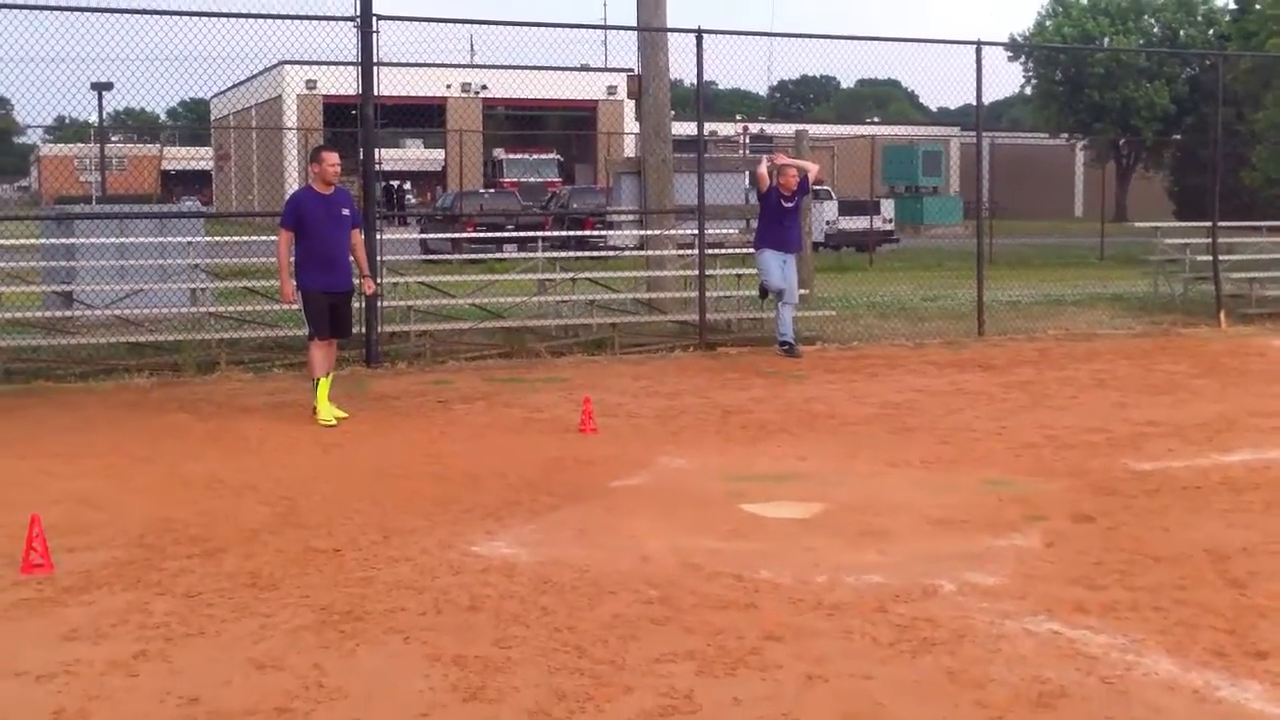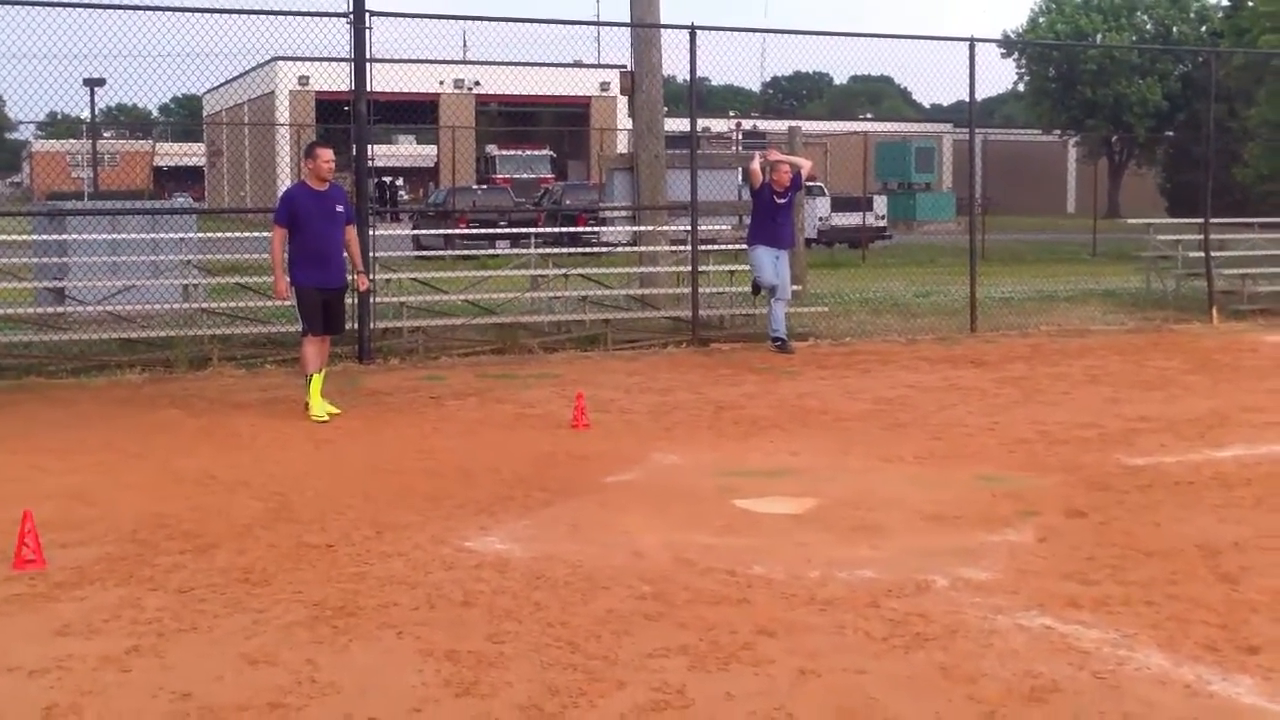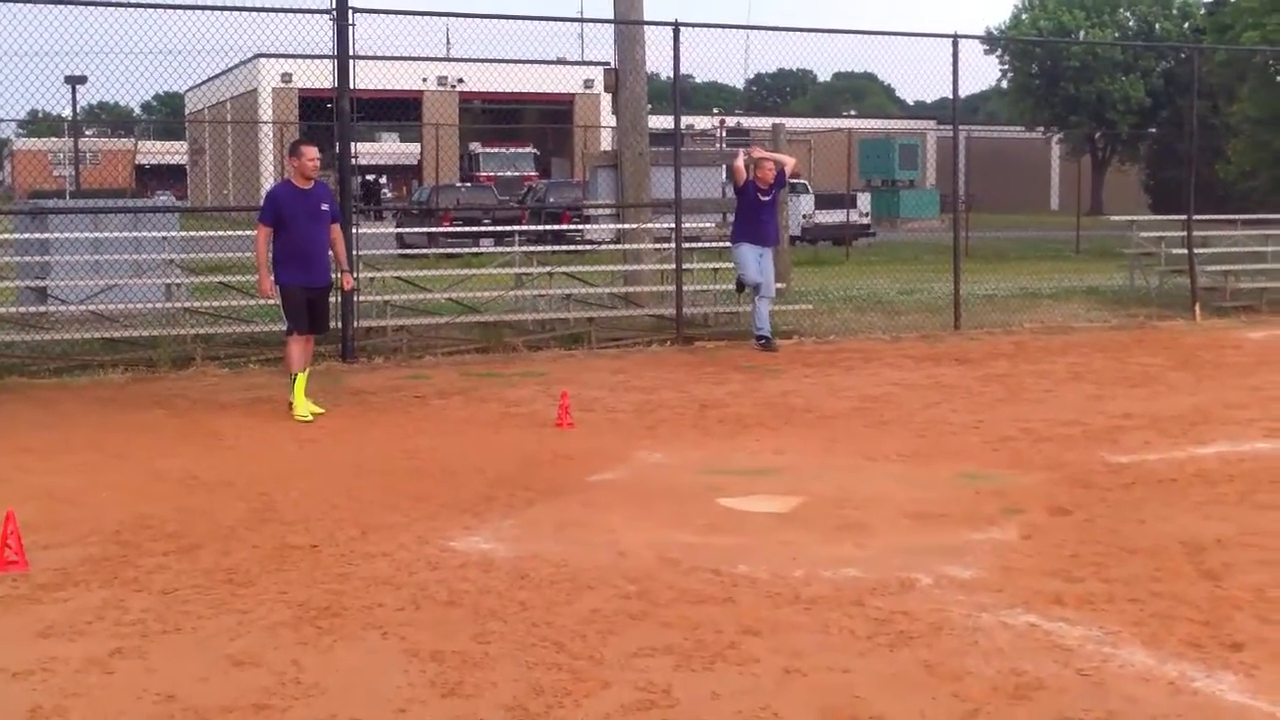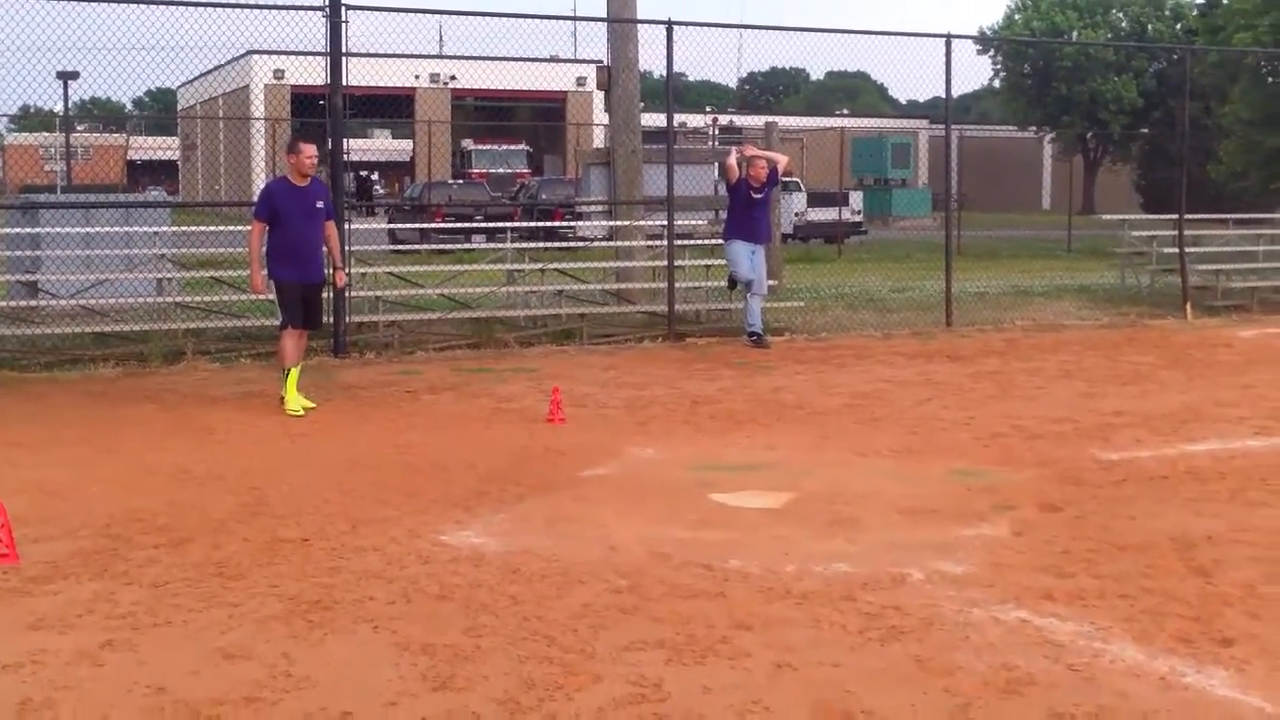
dt=0.4s
person 1, frame 1
left shoulder: (346, 198)
right shoulder: (299, 200)
left elbow: (355, 239)
right elbow: (284, 241)
left wrist: (366, 275)
right wrist: (285, 280)
left hip: (342, 284)
right hip: (313, 285)
left knee: (333, 340)
right knee: (319, 339)
left ankle: (325, 399)
right ankle: (320, 402)
person 1, frame 2
left shoulder: (340, 195)
right shoulder: (293, 196)
left elbow: (349, 235)
right elbow: (278, 237)
left wrist: (359, 270)
right wrist: (279, 276)
left hip: (336, 280)
right hip: (306, 281)
left knee: (326, 336)
right knee: (312, 335)
left ankle: (317, 395)
right ankle: (313, 398)
person 1, frame 3
left shoulder: (325, 192)
right shoulder: (278, 194)
left elbow: (335, 233)
right elbow: (263, 236)
left wrist: (345, 269)
right wrist: (264, 275)
left hip: (320, 279)
right hip: (290, 280)
left knee: (310, 335)
right knee: (296, 334)
left ankle: (301, 394)
right ankle: (297, 398)
person 1, frame 4
left shoulder: (322, 190)
right shoulder: (274, 190)
left elbow: (330, 230)
right elbow: (257, 230)
left wrist: (338, 266)
right wrist: (256, 270)
left hip: (314, 274)
right hip: (284, 273)
left knee: (304, 330)
right knee: (291, 328)
left ankle: (291, 390)
right ankle: (289, 392)
person 2, frame 1
left shoulder: (798, 192)
right shoulder: (770, 193)
left elbow: (814, 168)
right elbow: (761, 173)
left wrist: (788, 161)
right wrist: (765, 162)
left hip: (789, 253)
right hip: (767, 250)
left knee: (789, 299)
right knee: (777, 285)
left ankle: (785, 342)
right ankle: (766, 285)
person 2, frame 2
left shoulder: (791, 188)
right shoulder: (763, 190)
left elbow: (807, 164)
right elbow: (753, 169)
left wrist: (780, 157)
right wrist: (757, 158)
left hip: (782, 249)
right hip: (760, 246)
left knee: (781, 295)
right knee: (769, 281)
left ankle: (778, 338)
right ankle: (759, 281)
person 2, frame 3
left shoulder: (775, 185)
right shoulder: (747, 187)
left elbow: (791, 161)
right elbow: (738, 166)
left wrist: (764, 154)
right wrist: (741, 155)
left hip: (766, 246)
right hip: (744, 244)
left knee: (765, 292)
right knee: (753, 279)
left ankle: (762, 336)
right ankle: (743, 279)
person 2, frame 4
left shoulder: (768, 184)
right shoulder: (739, 185)
left elbow: (784, 160)
right elbow: (730, 164)
left wrist: (757, 152)
right wrist: (734, 153)
left hip: (758, 244)
right hip: (736, 241)
left knee: (758, 289)
right knee: (745, 276)
left ankle: (754, 332)
right ankle: (735, 276)
